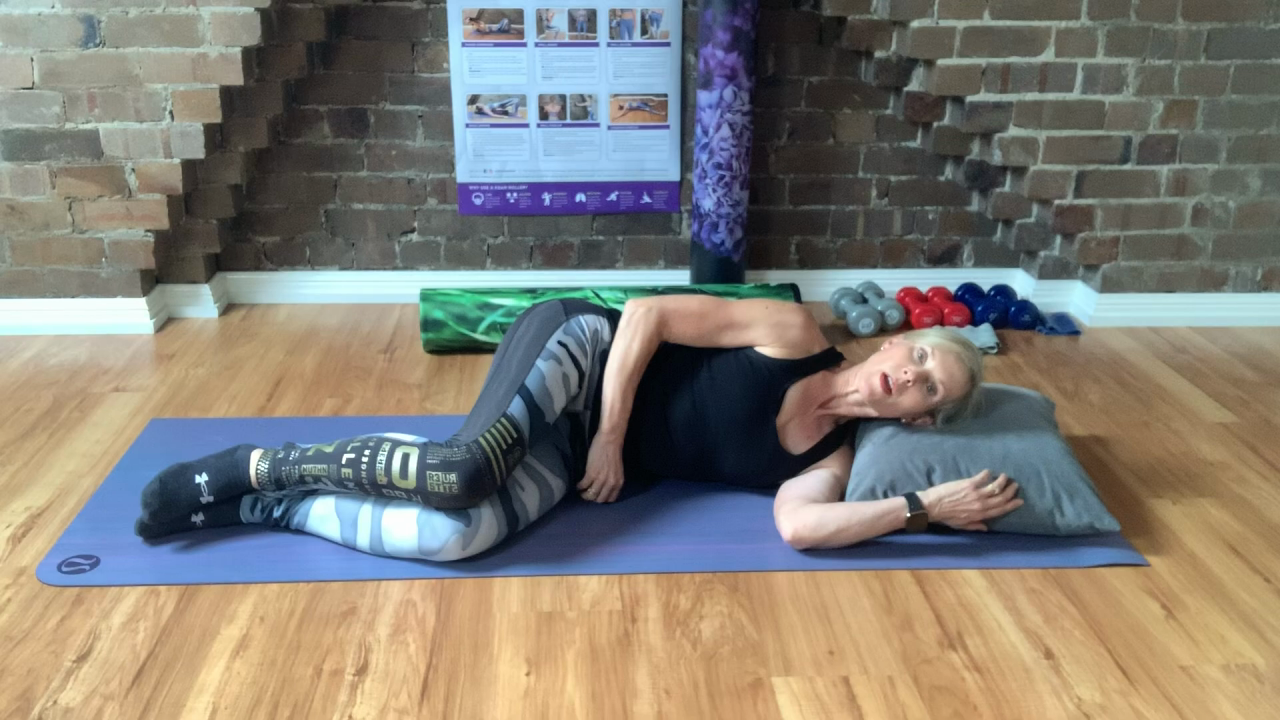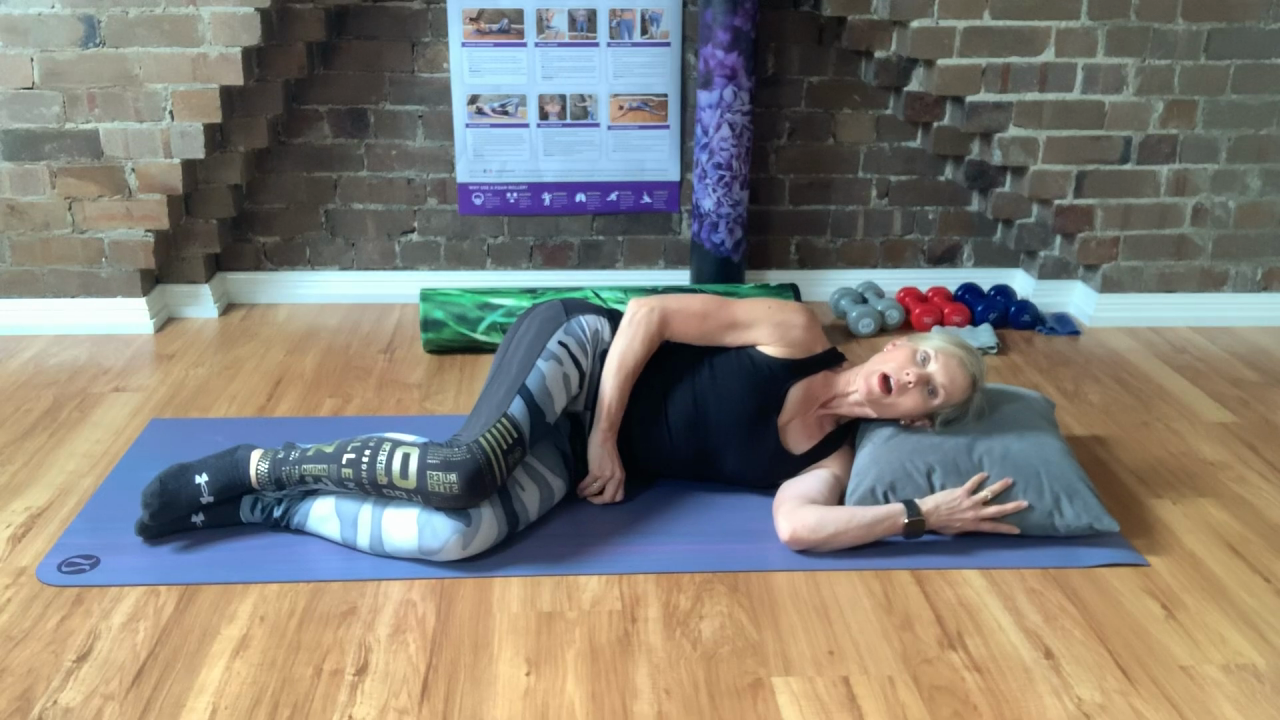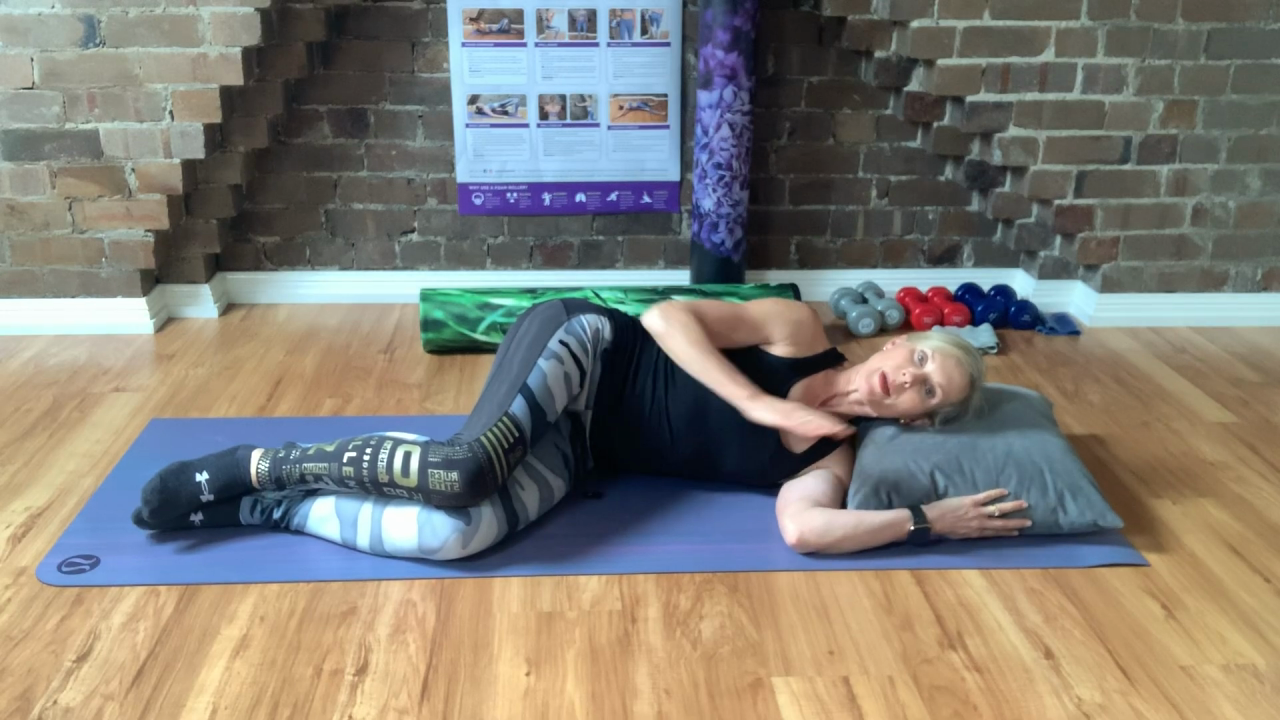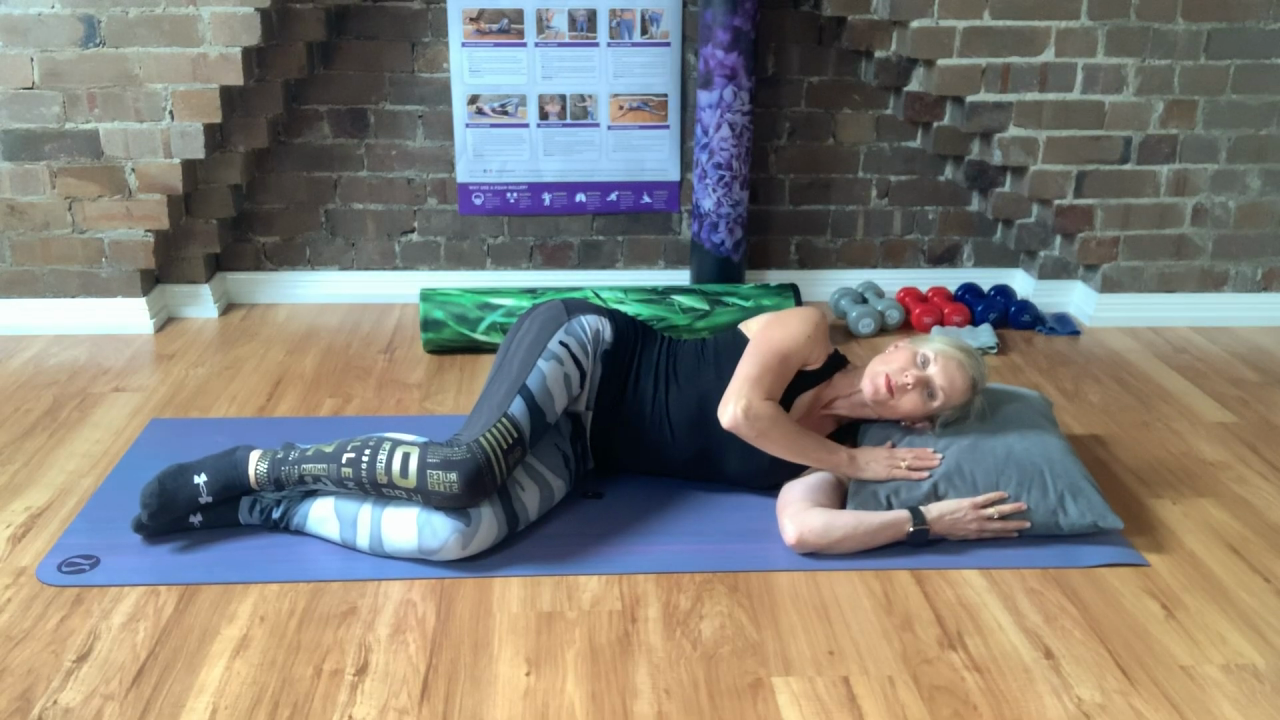
dt=0.7s
person 1, frame 1
left shoulder: (831, 457)
right shoulder: (793, 330)
left elbow: (803, 526)
right elbow: (647, 312)
left wrist: (931, 506)
right wrist: (611, 431)
left hip: (576, 459)
right hip: (578, 353)
left knee: (461, 532)
right knee: (461, 472)
left ankle: (261, 502)
right ankle: (249, 466)
person 1, frame 2
left shoulder: (831, 458)
right shoulder: (795, 330)
left elbow: (799, 528)
right elbow: (651, 312)
left wrist: (926, 513)
right wrist: (605, 432)
left hip: (575, 455)
right hip: (578, 349)
left knee: (462, 532)
right knee: (464, 473)
left ankle: (267, 504)
right ankle: (254, 465)
person 1, frame 3
left shoulder: (831, 455)
right shoulder: (799, 330)
left elbow: (804, 531)
right elbow: (667, 316)
left wrist: (930, 519)
right wrist: (762, 401)
left hip: (582, 454)
right hip: (579, 349)
left knee: (462, 531)
right knee: (463, 470)
left ankle: (262, 506)
right ankle: (250, 464)
person 1, frame 4
left shoulder: (830, 452)
right shoulder: (810, 334)
left elbow: (803, 531)
right elbow: (737, 411)
left wrist: (930, 520)
right wrist: (859, 465)
left hip: (584, 450)
right hip: (581, 350)
left knee: (461, 533)
right knee: (464, 473)
left ankle: (263, 507)
right ankle: (247, 466)
